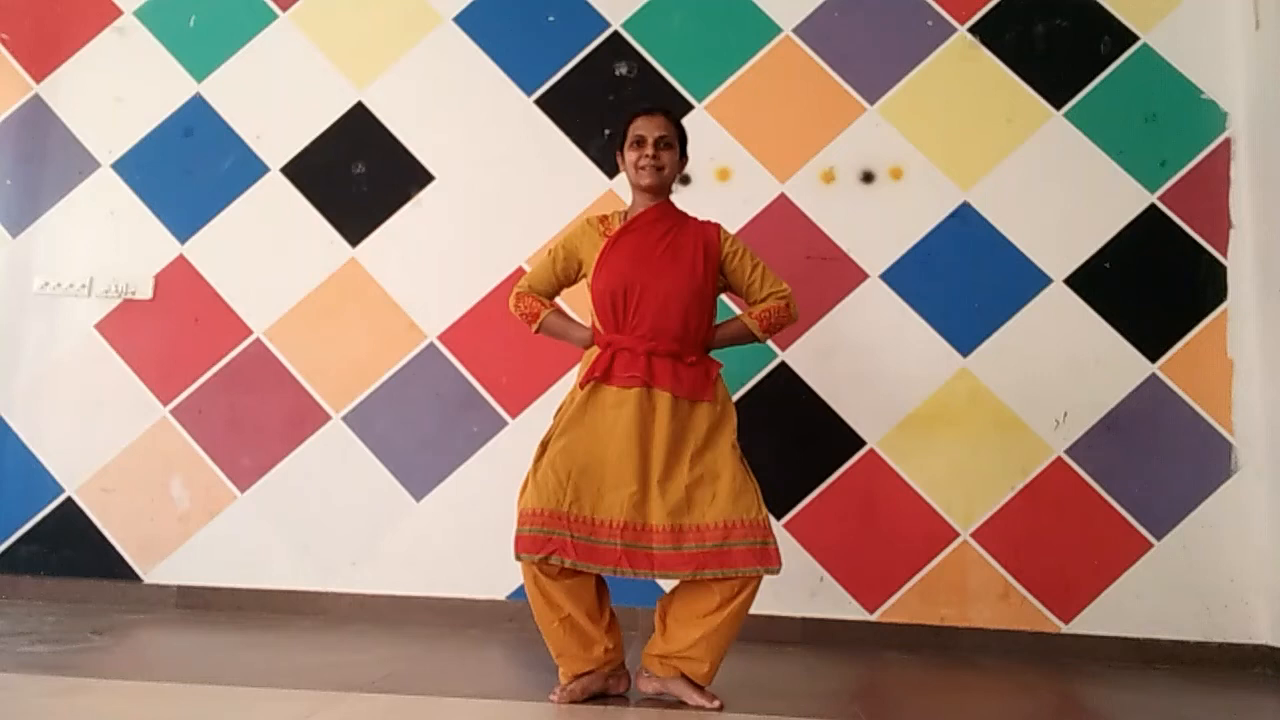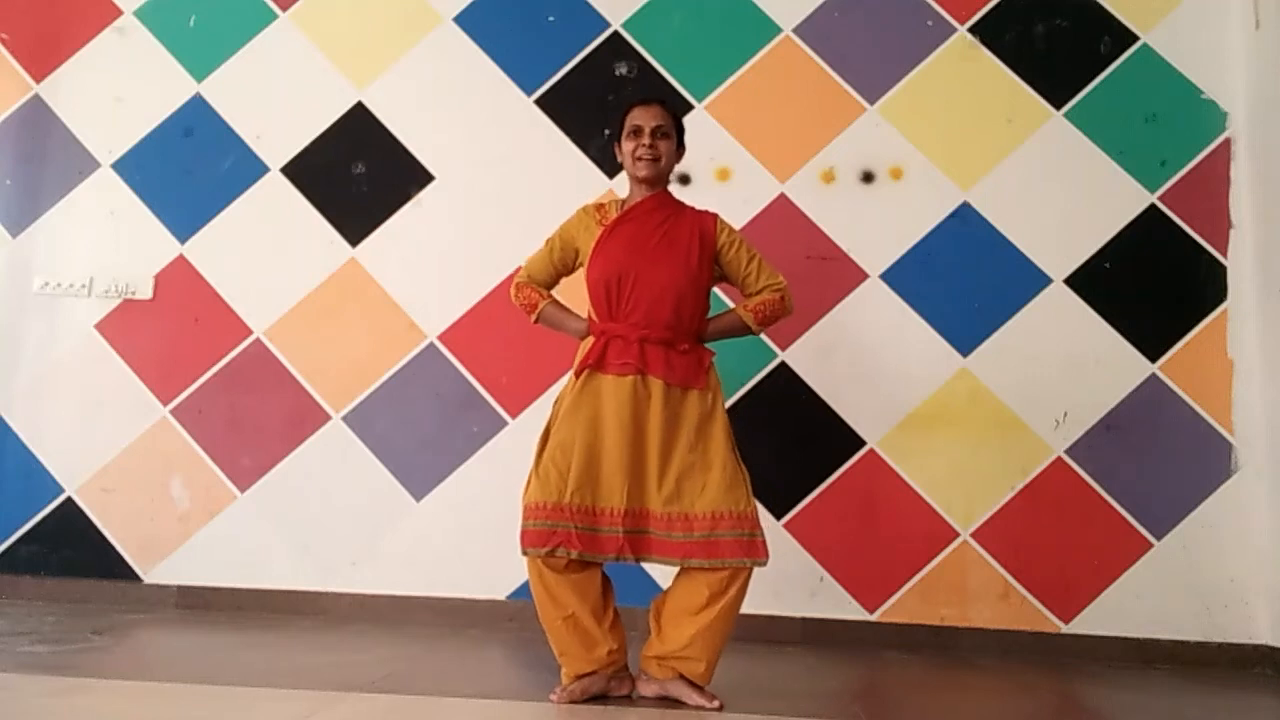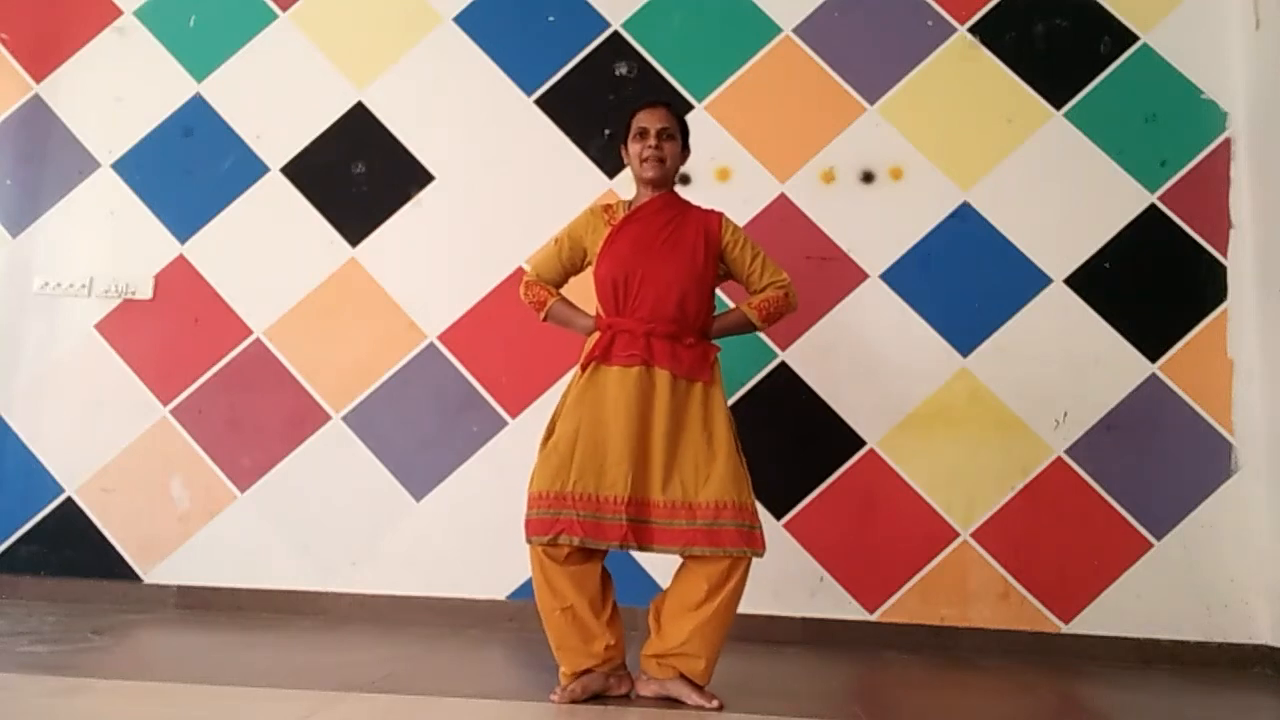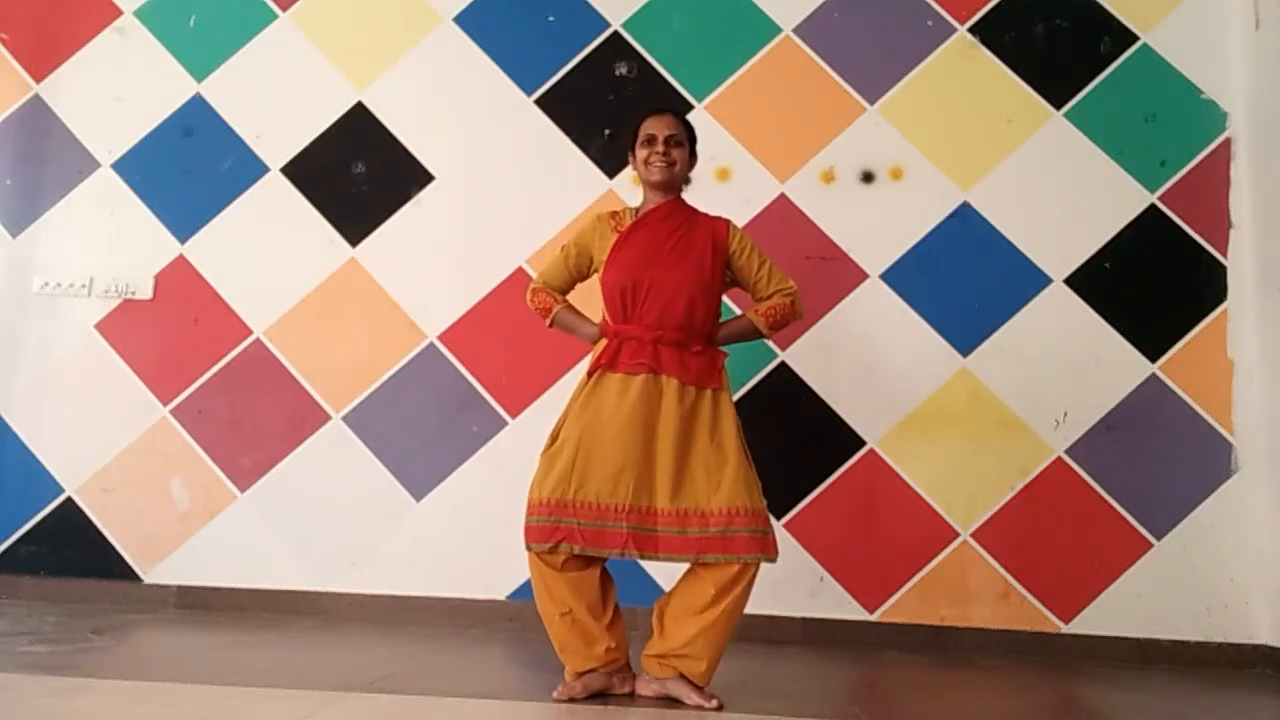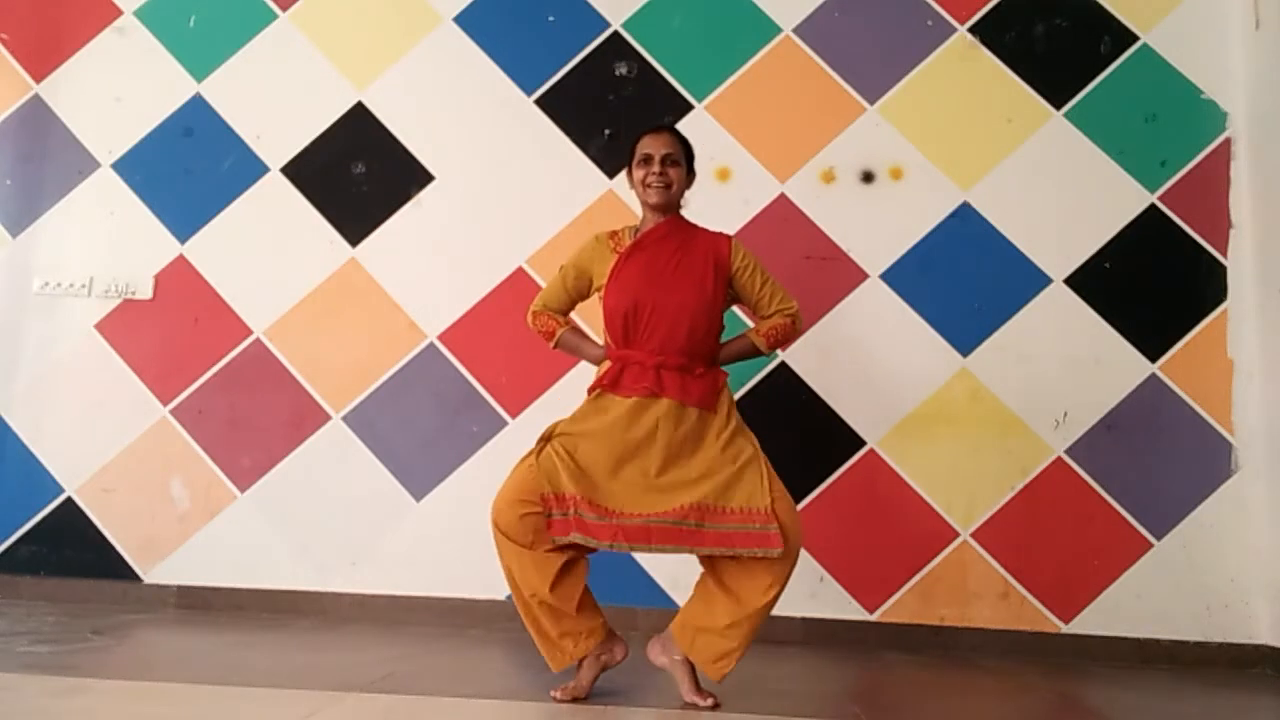
dt=1s
person 1, frame 1
left shoulder: (710, 239)
right shoulder: (592, 233)
left elbow: (779, 302)
right elbow: (524, 297)
left wrist: (708, 338)
right wrist: (588, 337)
left hip: (689, 412)
right hip: (607, 402)
left knee: (740, 544)
right knee: (545, 530)
left ankle: (671, 666)
right ankle: (596, 665)
person 1, frame 2
left shoulder: (706, 229)
right shoulder: (591, 222)
left elbow: (774, 294)
right elbow: (525, 285)
left wrist: (702, 330)
right wrist: (584, 328)
left hip: (682, 398)
right hip: (602, 392)
left knee: (726, 538)
right knee: (555, 531)
left ankle: (669, 667)
right ankle: (597, 666)
person 1, frame 3
left shoulder: (712, 227)
right shoulder: (598, 221)
left elbow: (779, 291)
right elbow: (534, 282)
left wrist: (708, 327)
right wrist: (592, 325)
left hip: (687, 392)
right hip: (609, 385)
left knee: (722, 536)
right knee: (559, 524)
left ankle: (670, 669)
right ankle: (597, 665)
person 1, frame 4
left shoulder: (719, 234)
right shoulder: (605, 229)
left elbow: (784, 299)
right elbow: (541, 290)
left wrist: (715, 334)
right wrist: (597, 333)
left hip: (693, 402)
right hip: (615, 395)
left knee: (735, 538)
right knee: (555, 527)
left ankle: (669, 666)
right ankle: (601, 663)
person 1, frame 5
left shoulder: (722, 251)
right shoulder: (603, 250)
left elbow: (784, 317)
right elbow: (542, 312)
left wrist: (715, 354)
right wrist: (600, 355)
left hip: (701, 425)
right hip: (616, 417)
left knee: (776, 538)
right knee: (515, 511)
left ankle: (681, 645)
right ankle: (593, 642)
